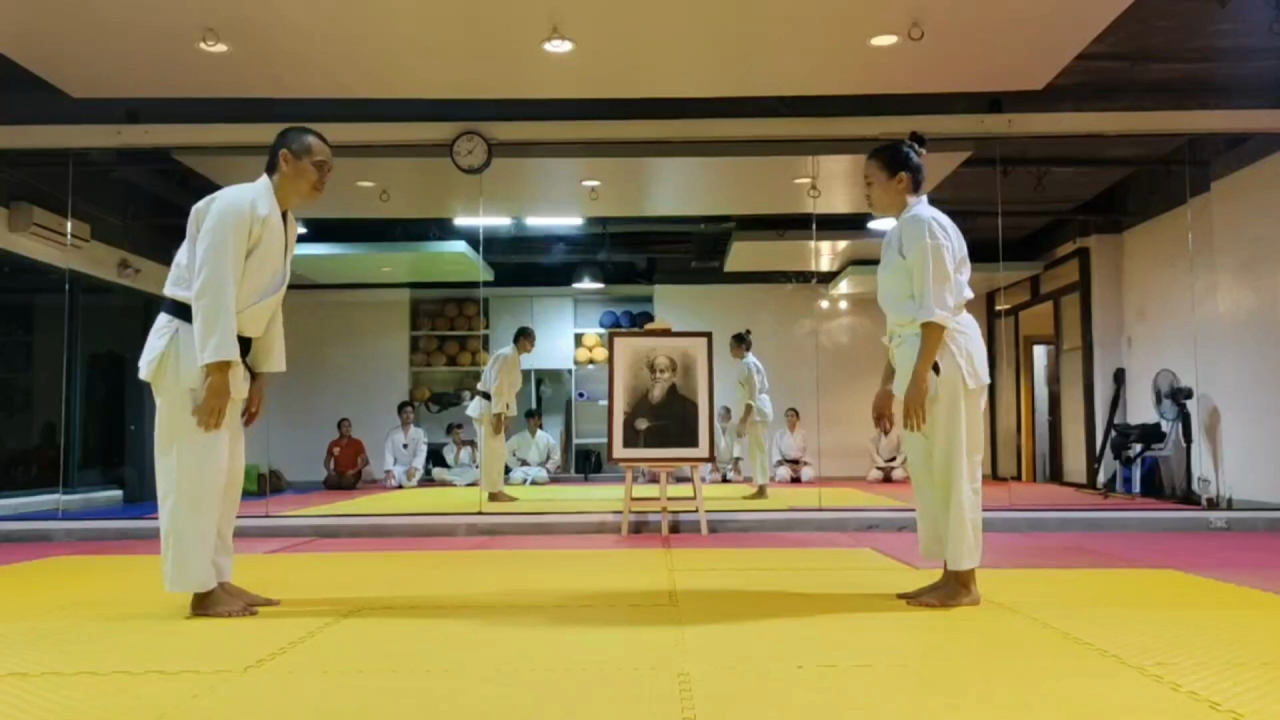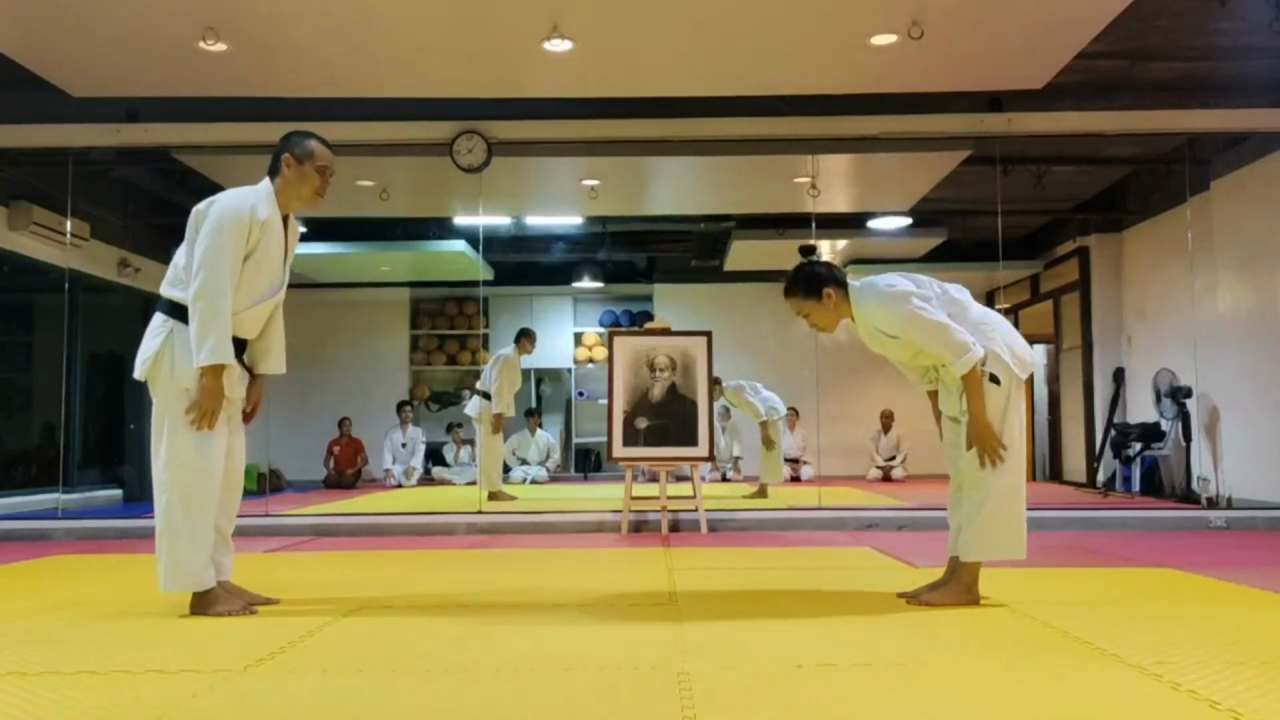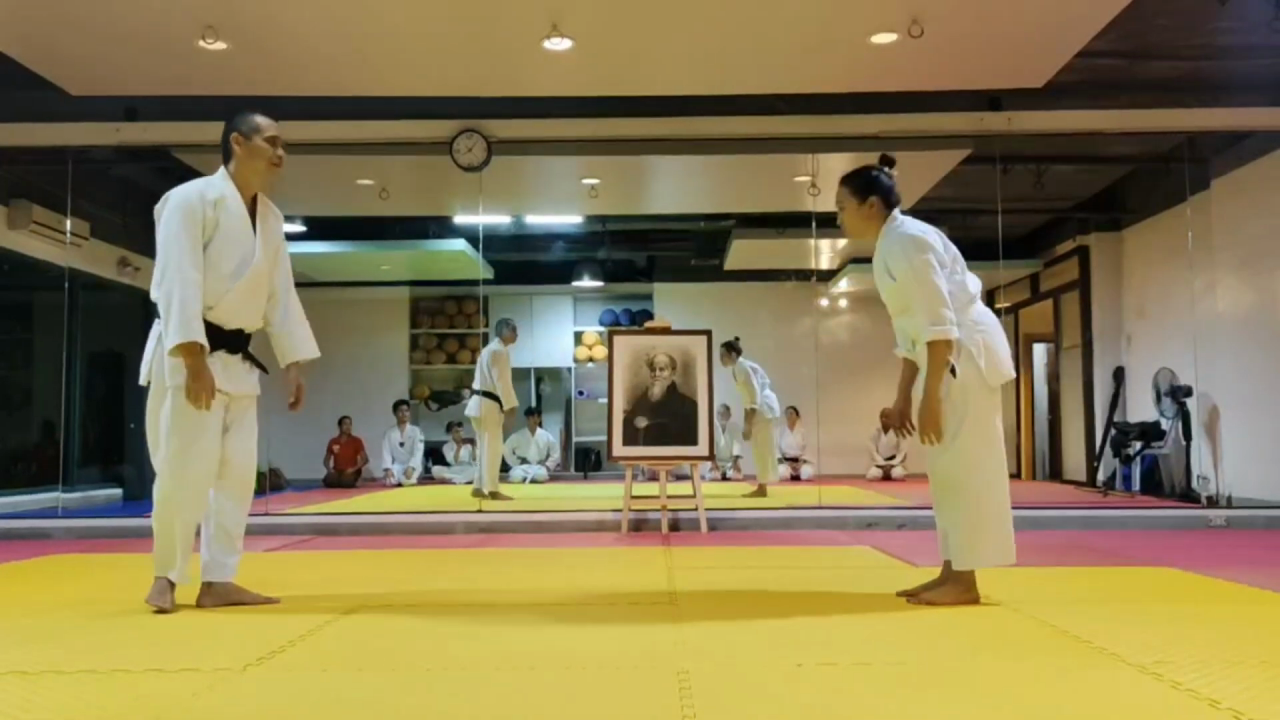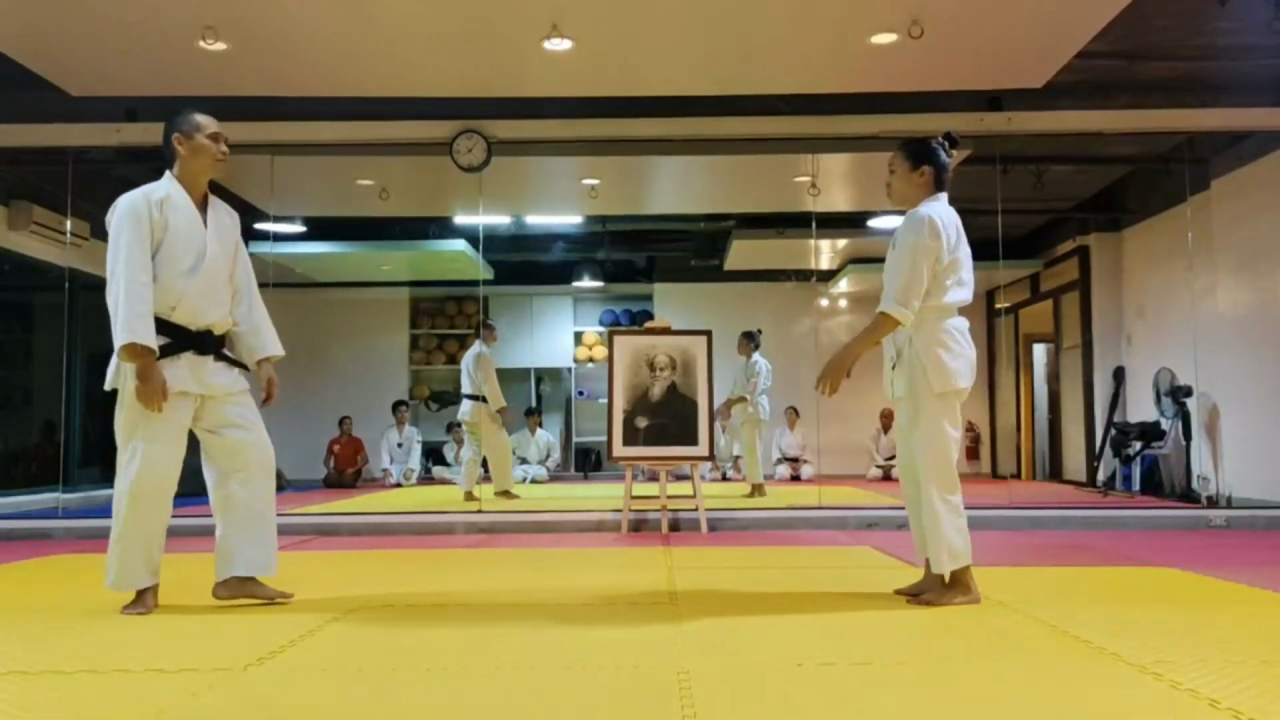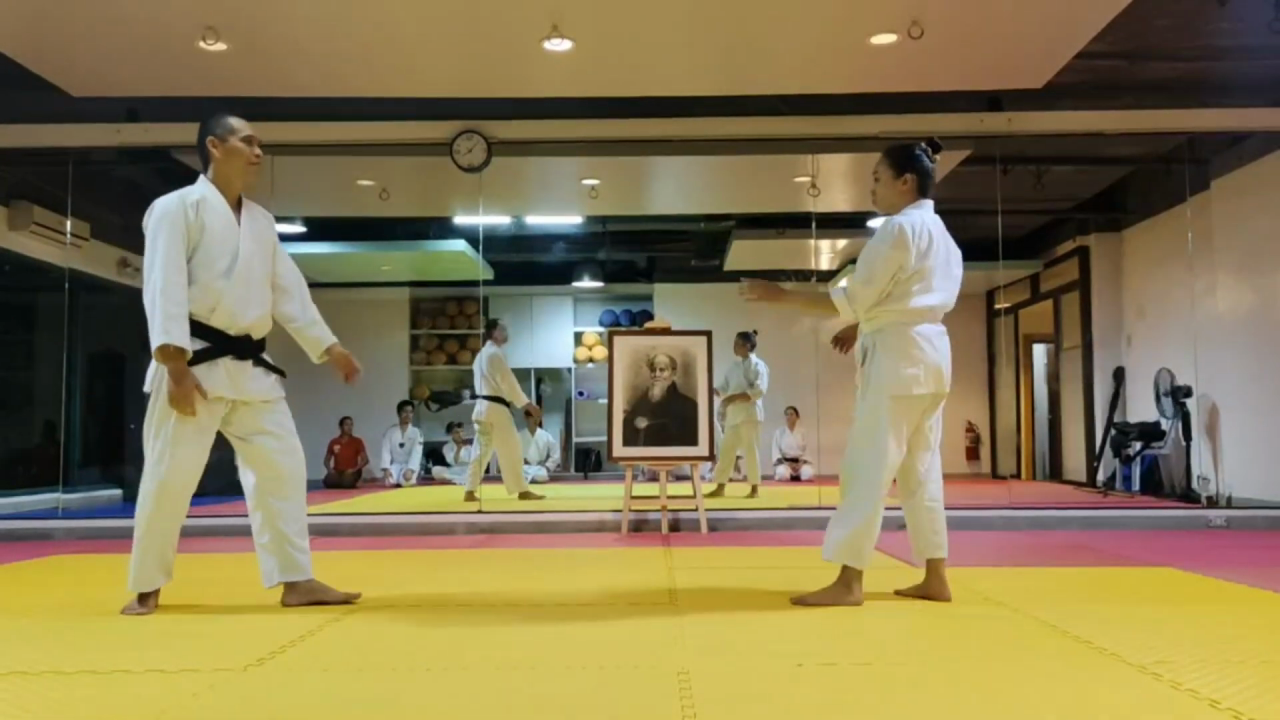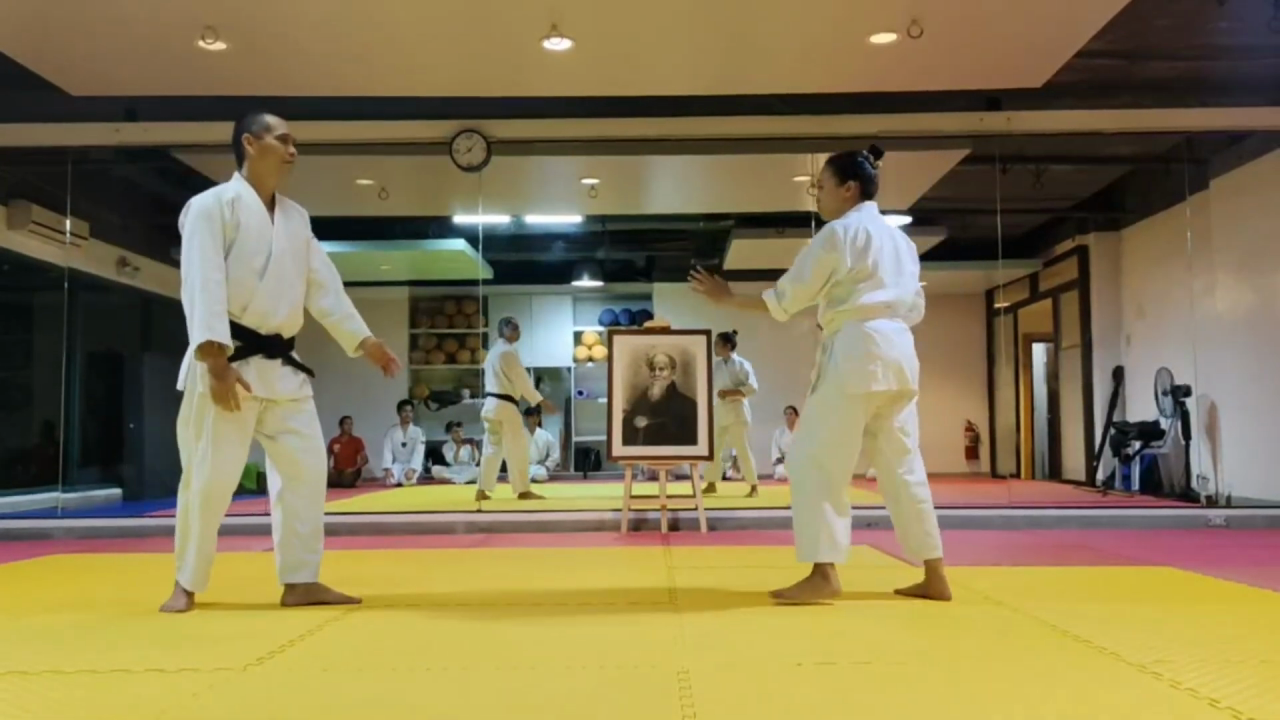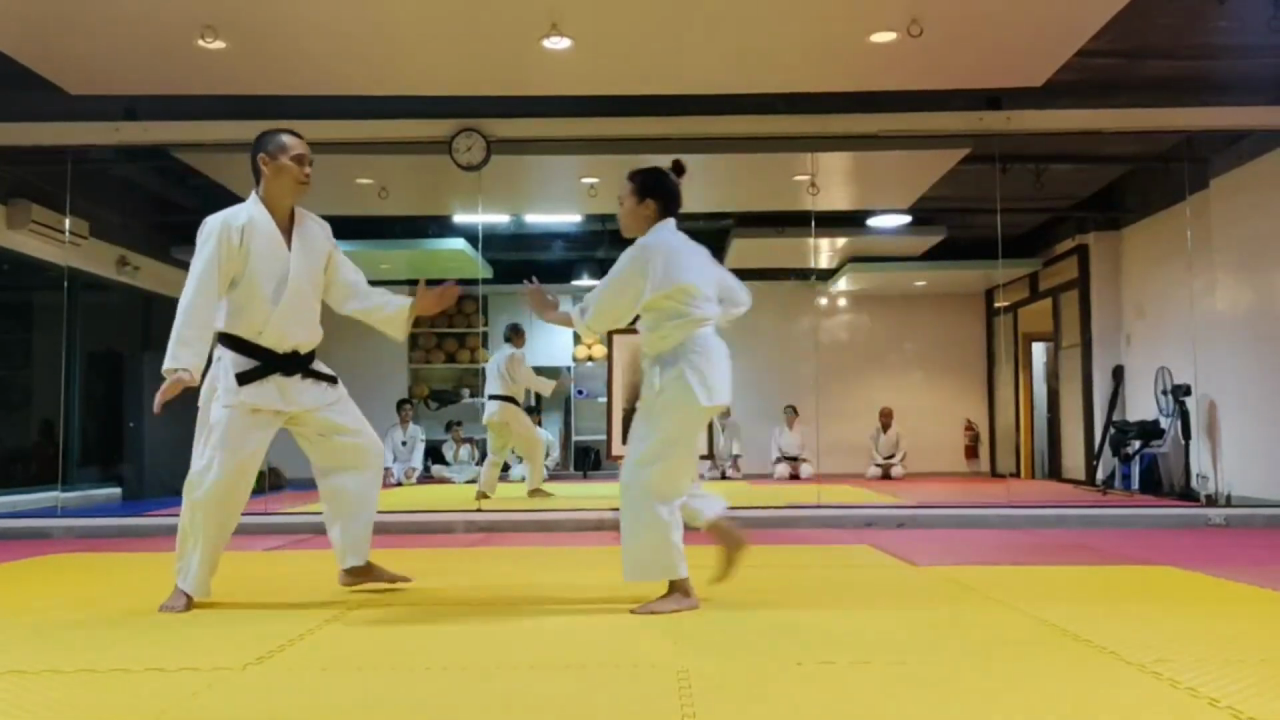
dt=0.5s
person 1, frame 1
left shoulder: (286, 225)
right shoulder: (235, 206)
right elbow: (213, 292)
left wrist: (260, 375)
right wrist: (218, 374)
left hip: (225, 356)
right hip: (190, 347)
left knee: (225, 471)
right knee: (195, 467)
left ankle: (217, 580)
right ankle: (202, 590)
person 1, frame 2
left shoulder: (288, 228)
right shoulder: (234, 210)
right elbow: (209, 295)
left wrist: (259, 376)
right wrist: (212, 376)
left hip: (225, 354)
right hip: (186, 346)
left knee: (226, 470)
right knee: (192, 467)
left ankle: (217, 578)
right ankle: (200, 588)
person 1, frame 3
left shoulder: (270, 217)
right shoulder: (190, 199)
left elbow: (281, 293)
right elbow: (179, 282)
left wrist: (294, 363)
right wrist: (194, 358)
left hip: (236, 358)
right hip: (187, 354)
left knee: (236, 470)
right knee: (187, 465)
left ankle: (217, 581)
right ankle: (167, 578)
person 1, frame 4
left shoulder: (226, 217)
right shoulder: (140, 204)
left elbow: (244, 292)
right elbow: (128, 286)
left wrist: (263, 359)
right wrist: (144, 360)
left hip: (216, 361)
right hip: (162, 357)
left knee: (252, 456)
right knee: (149, 473)
left ankle: (239, 572)
right ankle: (142, 586)
person 1, frame 5
left shoulder: (260, 220)
right shoulder: (177, 208)
left elbow: (289, 290)
right elbow: (165, 289)
left wrist: (330, 347)
right wrist: (175, 363)
left hip: (253, 367)
right hip: (196, 363)
left knee: (282, 467)
right knee: (170, 474)
left ankle: (296, 580)
right ankle: (144, 587)
person 1, frame 6
left shoulder: (296, 217)
right shoulder: (212, 206)
left elbow: (323, 286)
right elbow: (203, 286)
left wrist: (365, 341)
right wrist: (217, 359)
left hip: (281, 364)
right hip: (229, 361)
left knee: (304, 466)
right knee: (210, 474)
left ankle: (300, 580)
right ankle: (187, 583)
person 1, frame 7
left shoulder: (317, 231)
right shoulder: (226, 226)
left elbow: (350, 292)
right elbow: (199, 300)
left wrist: (410, 306)
right wrist: (182, 367)
left hip: (305, 374)
right hip: (244, 373)
left knee: (360, 450)
right knee: (216, 477)
left ankle: (355, 562)
right ankle: (187, 584)
person 2, frame 1
left shoulder: (924, 223)
right shoulder: (900, 233)
left elbow: (938, 310)
left wrist: (920, 380)
right wrist: (887, 386)
left hip: (942, 359)
right hip: (923, 361)
left knee: (949, 469)
right knee: (931, 471)
left ankle: (963, 583)
right ankle: (952, 577)
person 2, frame 2
left shoulder: (884, 302)
right shoulder: (864, 314)
left elbow: (963, 351)
right elbow: (922, 368)
left wrist: (979, 422)
right wrist: (946, 425)
left hip: (989, 357)
right hip: (963, 368)
left knee: (986, 467)
right knee: (964, 471)
left ankle: (965, 582)
right ankle: (957, 574)
person 2, frame 3
left shoulder: (906, 240)
right shoulder: (890, 247)
left elbow: (939, 325)
right elbow: (914, 326)
left wrist: (928, 397)
right wrist: (904, 395)
left hip: (967, 354)
right hip: (952, 357)
left knee: (969, 467)
right knee: (949, 468)
left ankle: (964, 581)
right ankle: (951, 573)
person 2, frame 4
left shoulder: (924, 219)
right shoulder: (942, 220)
left elbow: (901, 306)
left wrist: (848, 354)
right wrist: (855, 350)
left hip: (928, 354)
right hip: (933, 351)
left knee: (931, 468)
right knee: (919, 467)
left ankle: (960, 580)
right ankle: (936, 574)
person 2, frame 5
left shoulder: (899, 229)
right shoulder: (941, 235)
left elbow: (852, 298)
left wrist: (782, 296)
right wrist: (866, 326)
left hip: (898, 355)
right hip: (929, 354)
left knee: (869, 467)
right knee: (919, 467)
left ankle: (848, 580)
right ankle: (935, 578)
person 2, frame 6
left shoulder: (841, 232)
right shoulder: (898, 238)
left elbow: (787, 298)
right elbow: (913, 309)
left wrist: (727, 297)
left hip: (857, 352)
right hip: (898, 350)
left knee: (814, 459)
right knee: (902, 465)
left ankle: (822, 573)
right ankle: (934, 576)
person 2, frame 7
left shoulder: (647, 250)
right shoulder: (688, 250)
left elbow: (594, 316)
right elbow: (737, 300)
left wrist: (551, 311)
left hip: (685, 371)
right hip: (681, 369)
left knee: (643, 482)
right knee: (661, 475)
left ankle: (680, 590)
right ankle: (723, 531)
